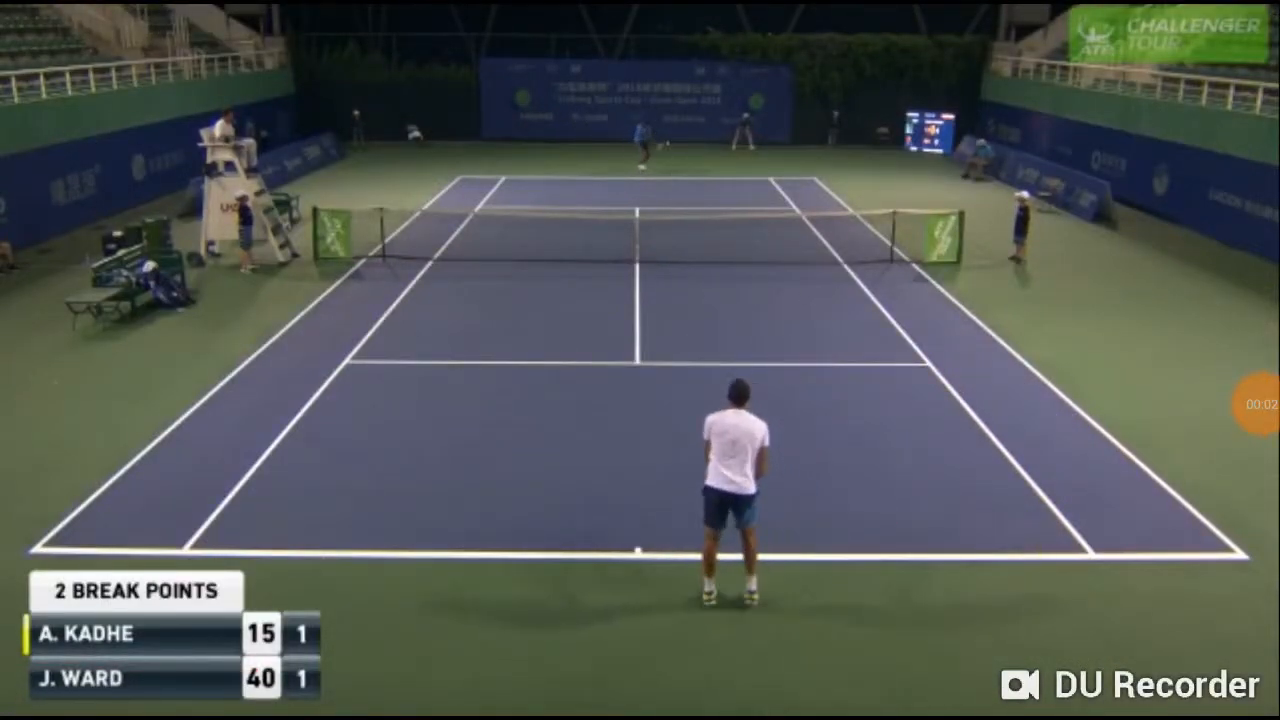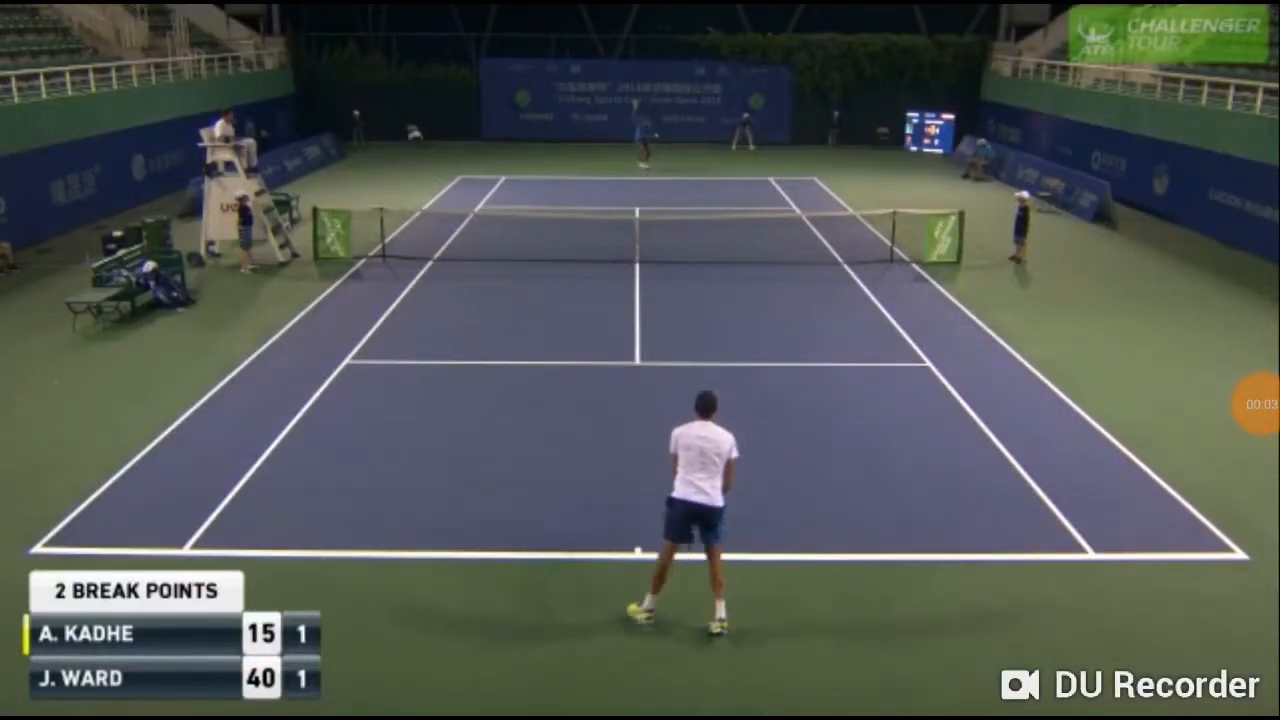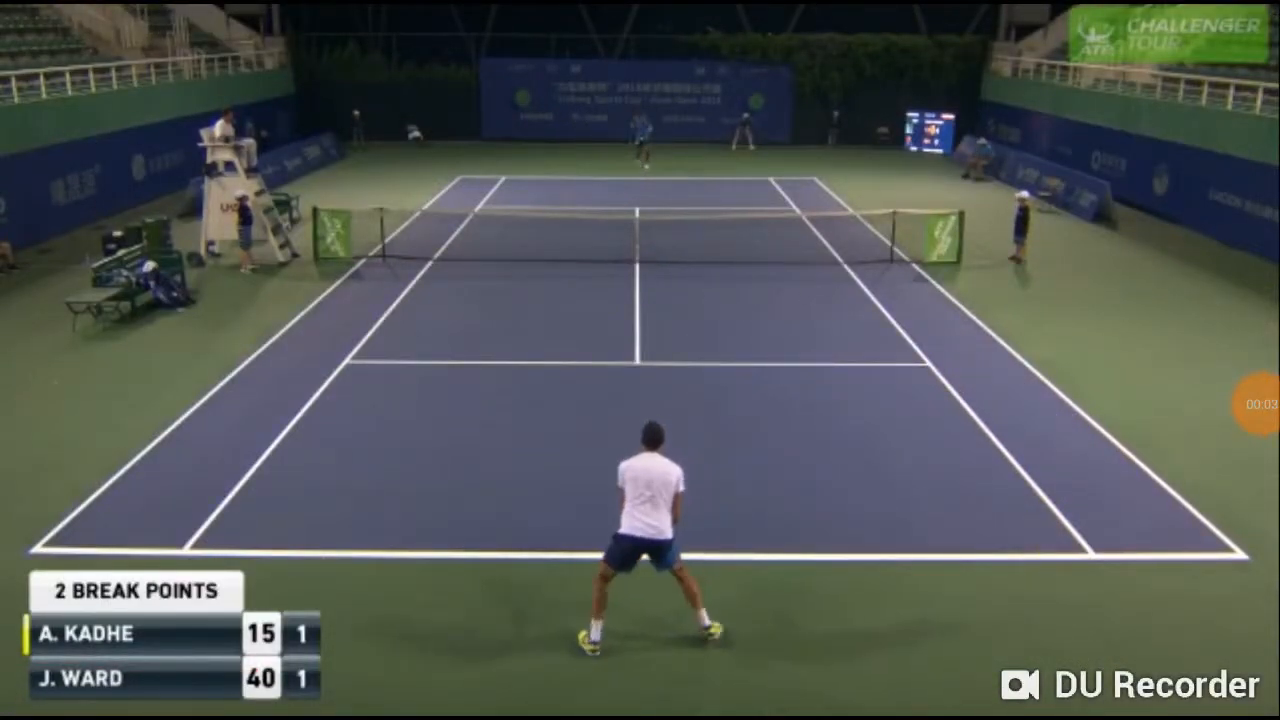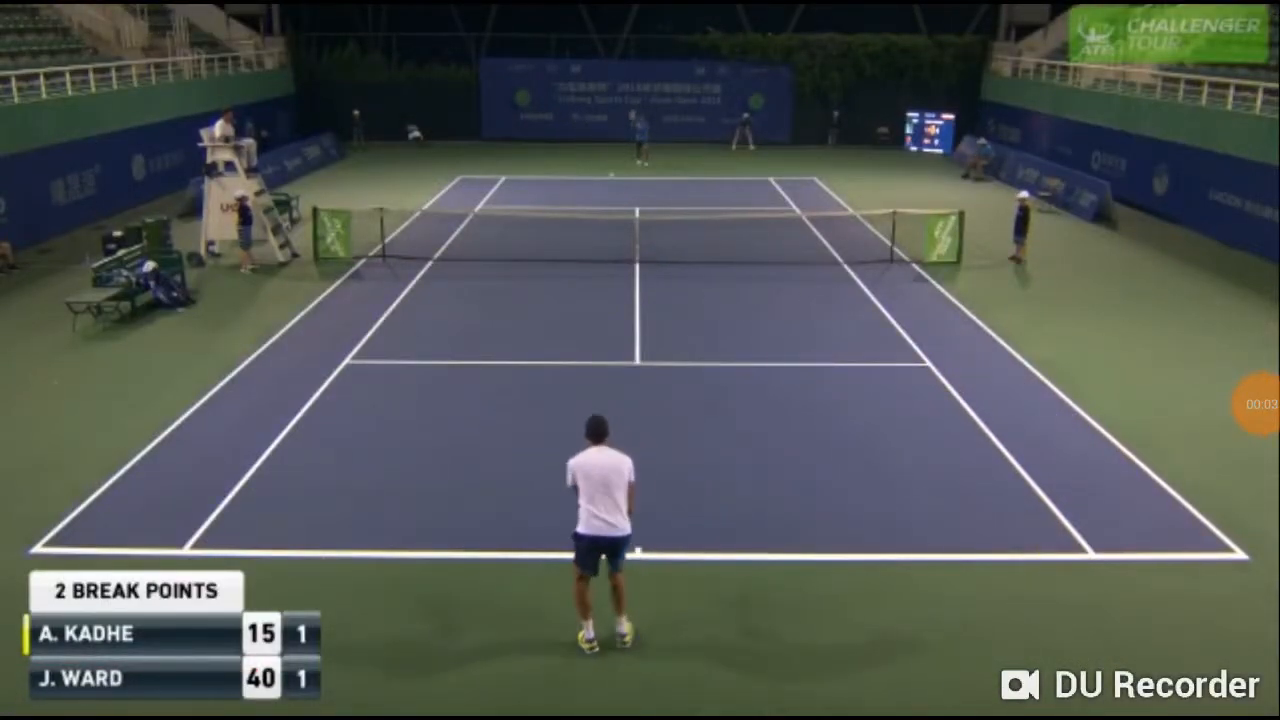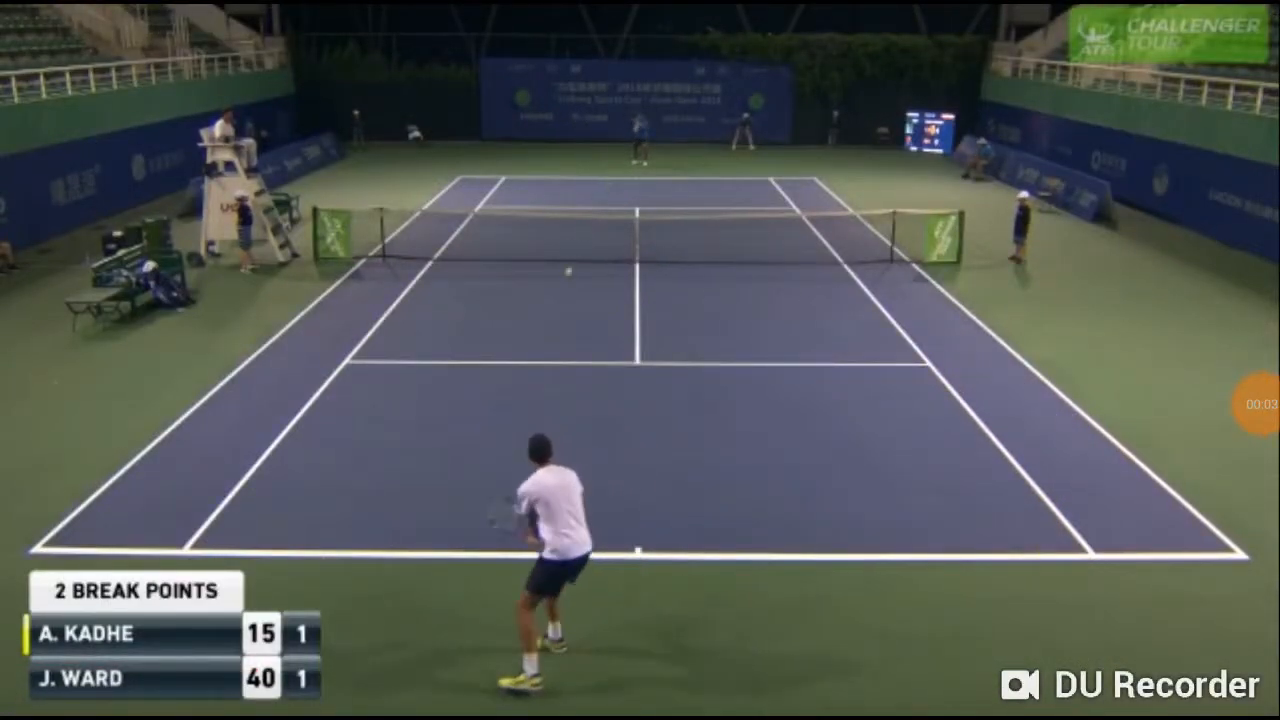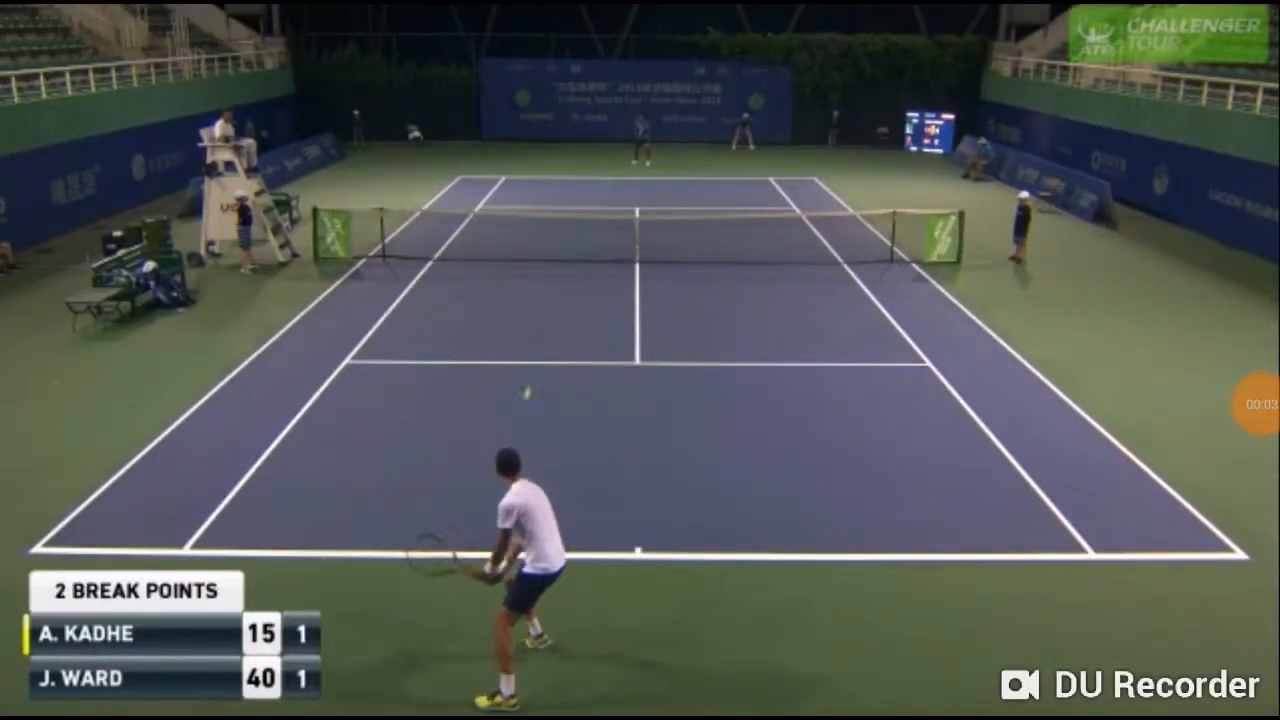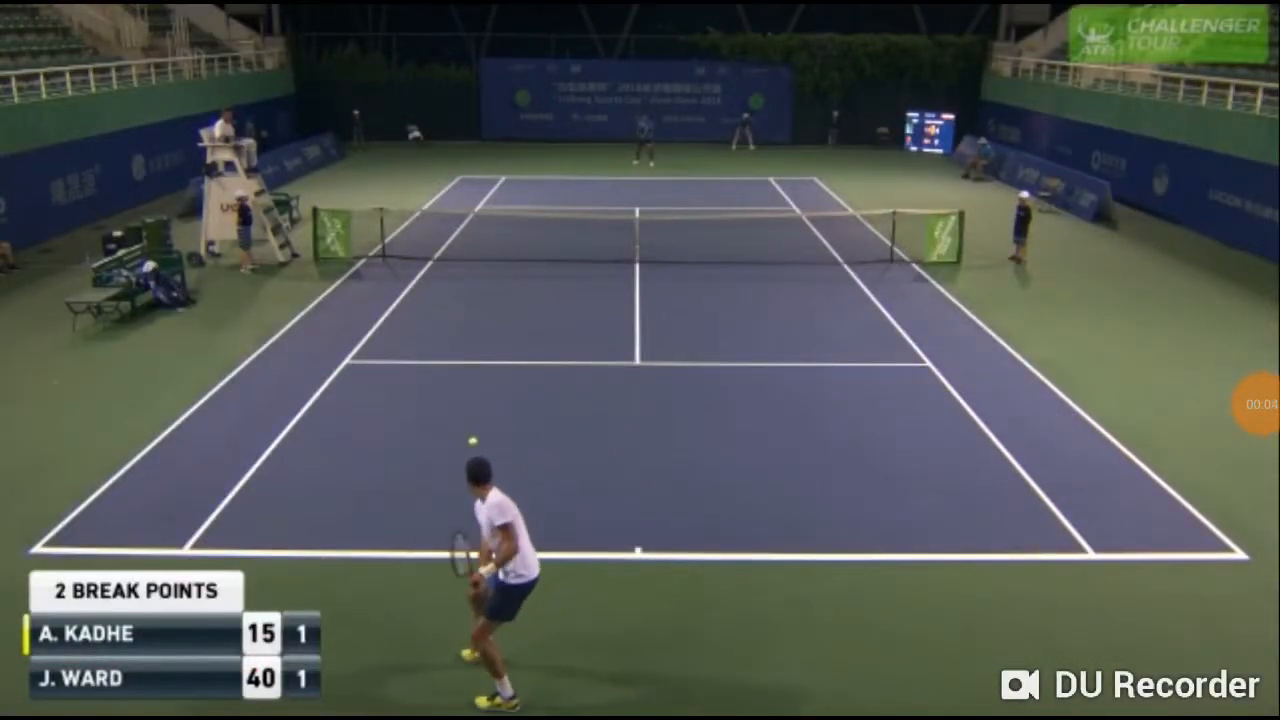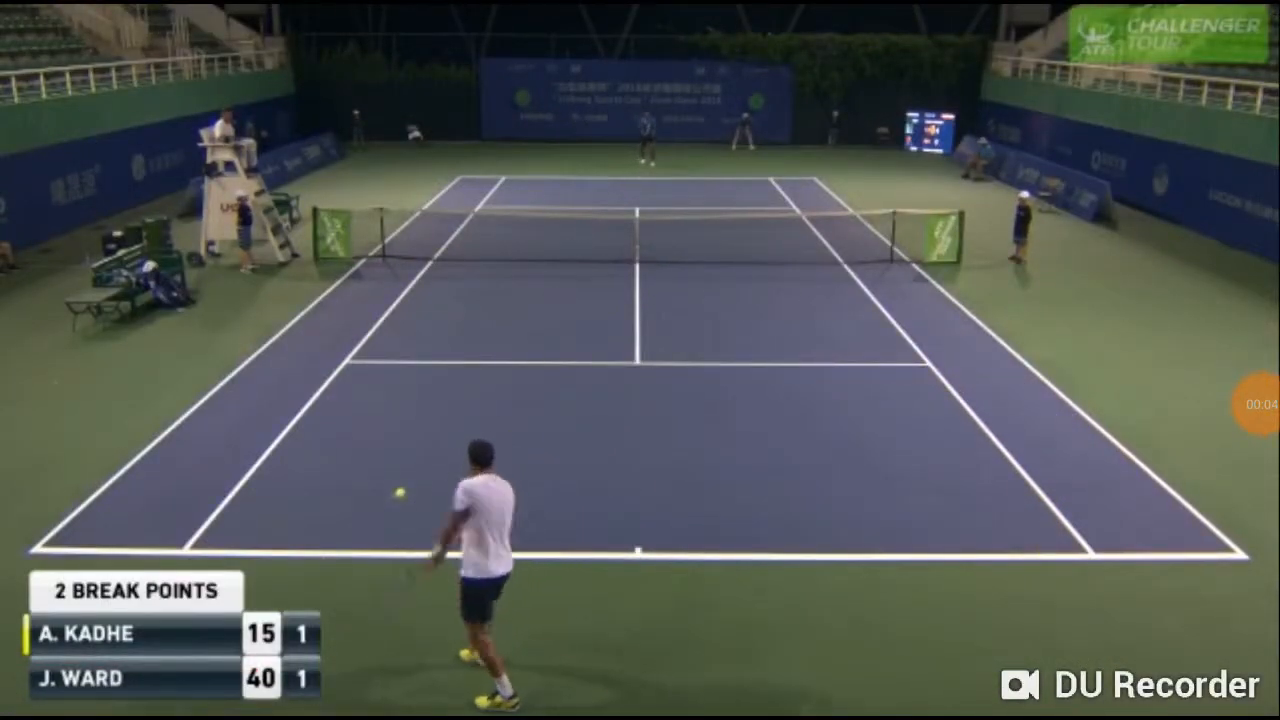
dt=0.2s
person 1, frame 1
left shoulder: (712, 420)
right shoulder: (759, 426)
left elbow: (708, 456)
right elbow: (761, 467)
left hip: (716, 487)
right hip: (745, 490)
left knee: (710, 540)
right knee: (749, 535)
left ankle: (709, 590)
right ankle: (752, 588)
person 1, frame 2
left shoulder: (679, 433)
right shoulder: (728, 438)
left elbow: (676, 468)
right elbow: (729, 482)
left hip: (682, 501)
right hip: (712, 504)
left knee: (666, 554)
right knee: (714, 557)
left ankle: (648, 607)
right ankle: (720, 617)
person 1, frame 3
left shoulder: (626, 466)
right shoulder: (674, 470)
right elbow: (675, 515)
left hip: (629, 534)
right hip: (661, 536)
left knee: (602, 578)
right knee: (682, 574)
left ankle: (594, 638)
right ankle: (706, 624)
person 1, frame 4
left shoulder: (575, 463)
right shoulder: (625, 461)
right elbow: (629, 502)
left hip: (589, 532)
right hip: (620, 532)
left knee: (582, 579)
right knee: (616, 575)
left ankle: (589, 637)
right ankle: (623, 630)
person 1, frame 5
left shoulder: (527, 489)
right shoulder: (571, 476)
left elbow: (532, 528)
left wrist: (537, 540)
left hip: (559, 555)
right hip: (583, 549)
left knee: (525, 606)
right knee: (550, 587)
left ankle: (530, 675)
right ankle: (555, 637)
person 1, frame 6
left shoulder: (509, 501)
right shoulder: (532, 489)
left elbow: (503, 543)
left wrist: (489, 568)
right wrist: (504, 565)
left hip: (541, 568)
right hip: (553, 561)
left knee: (503, 624)
right knee: (514, 586)
left ankle: (506, 695)
right ankle: (538, 635)
person 1, frame 7
left shoulder: (496, 503)
right shoulder: (482, 504)
left elbow: (511, 546)
right elbow: (487, 543)
left wrist: (486, 571)
right wrist: (480, 573)
left hip: (518, 576)
right hip: (513, 572)
left knee: (479, 634)
right knee: (476, 597)
left ankle: (508, 696)
right ankle: (486, 652)
person 1, frame 8
left shoulder: (469, 487)
right shoulder: (505, 488)
left elbow: (452, 527)
left wrist: (438, 552)
left hip: (479, 573)
right hip: (503, 566)
left knee: (477, 633)
right knee: (480, 612)
left ankle: (506, 694)
right ankle: (482, 652)
